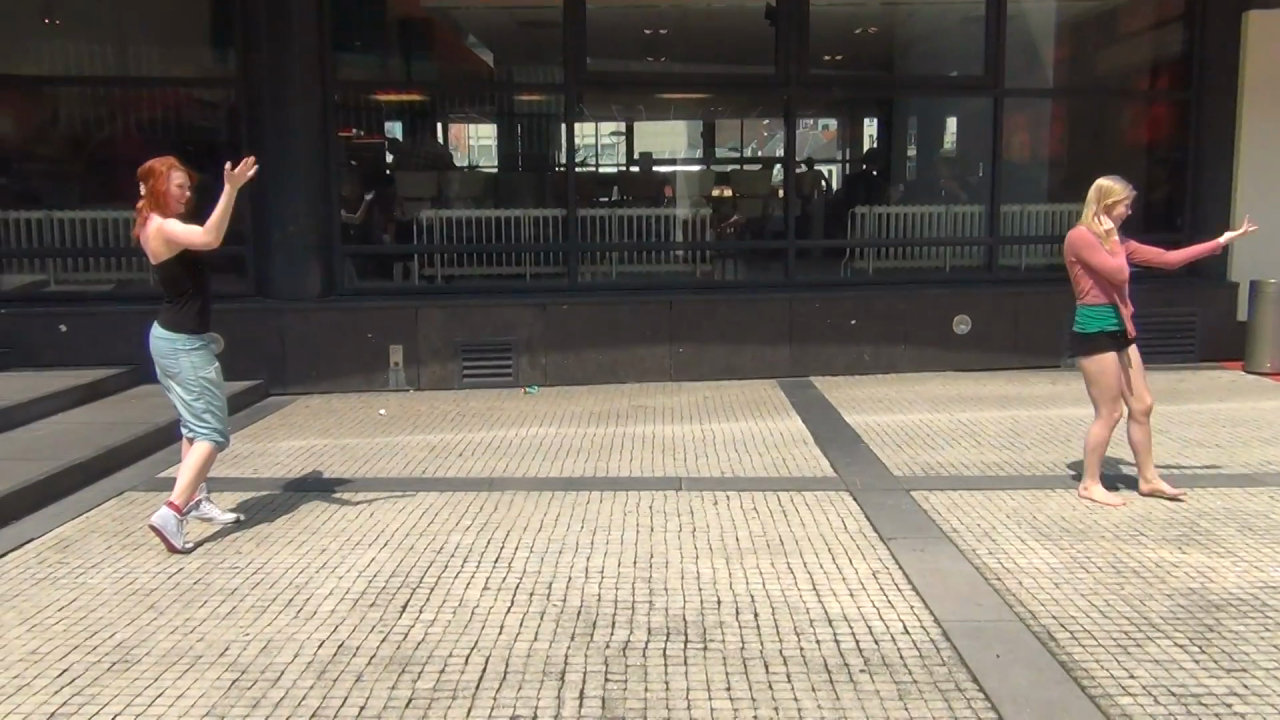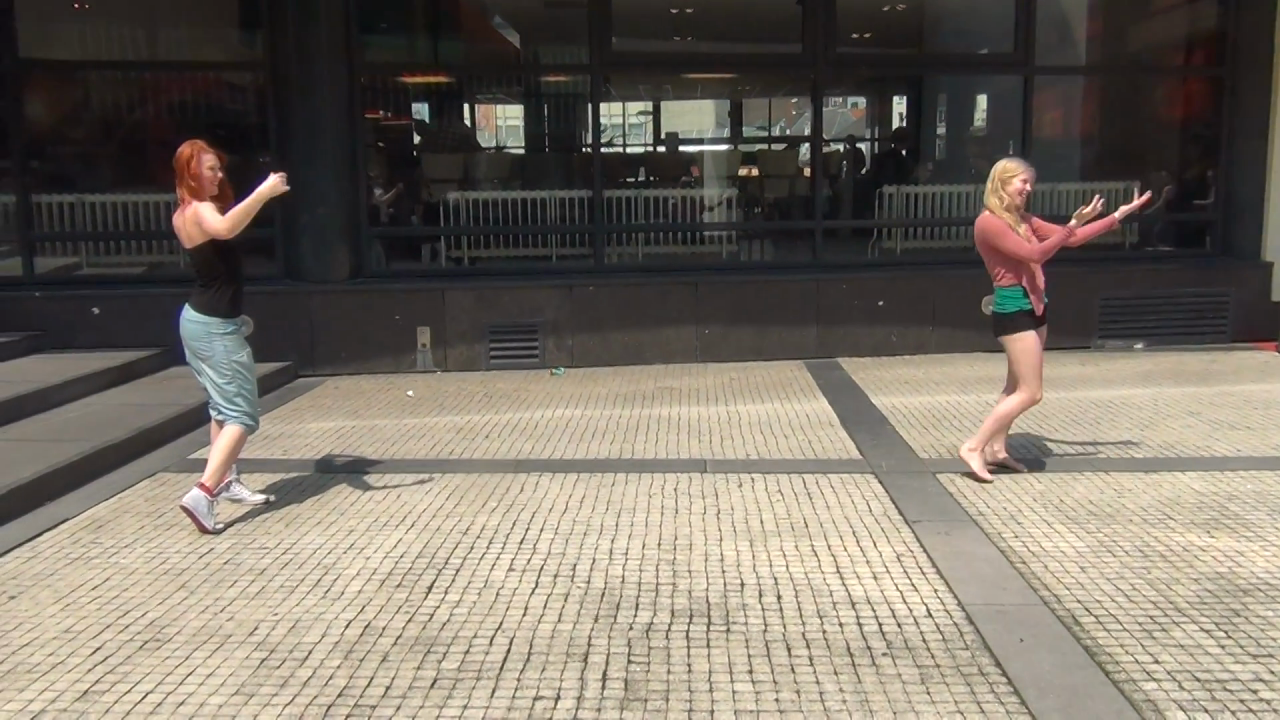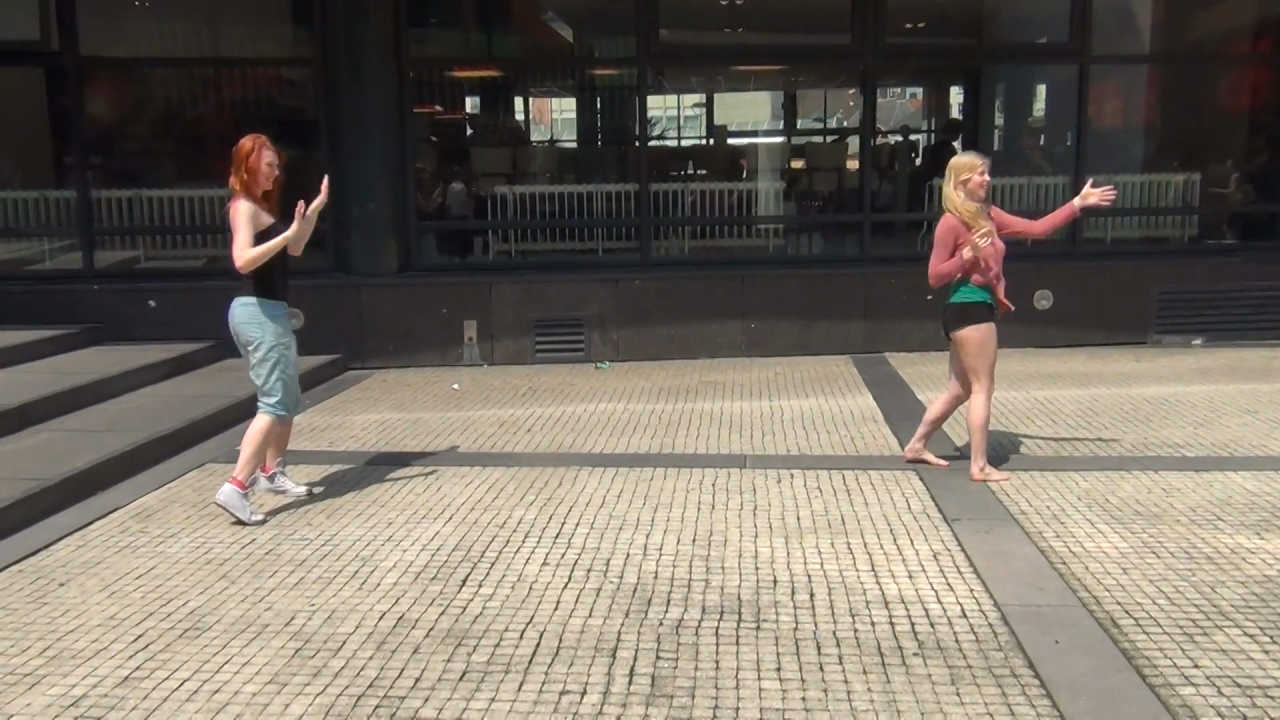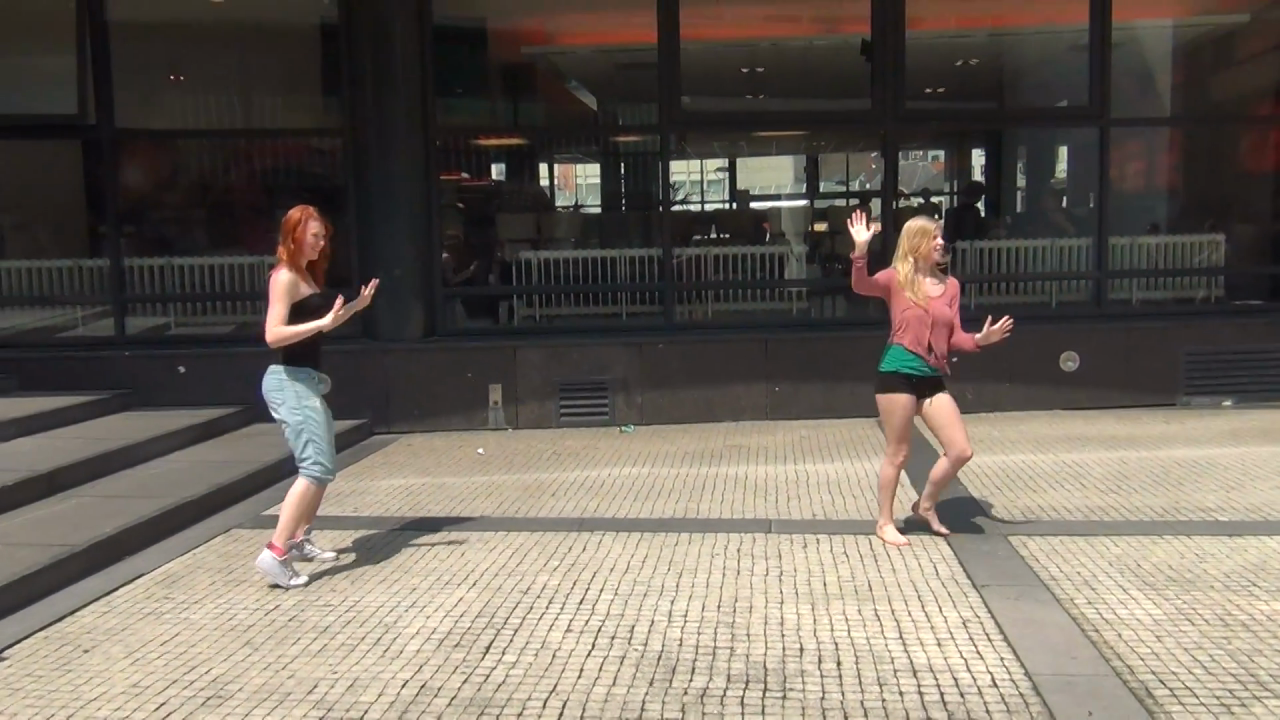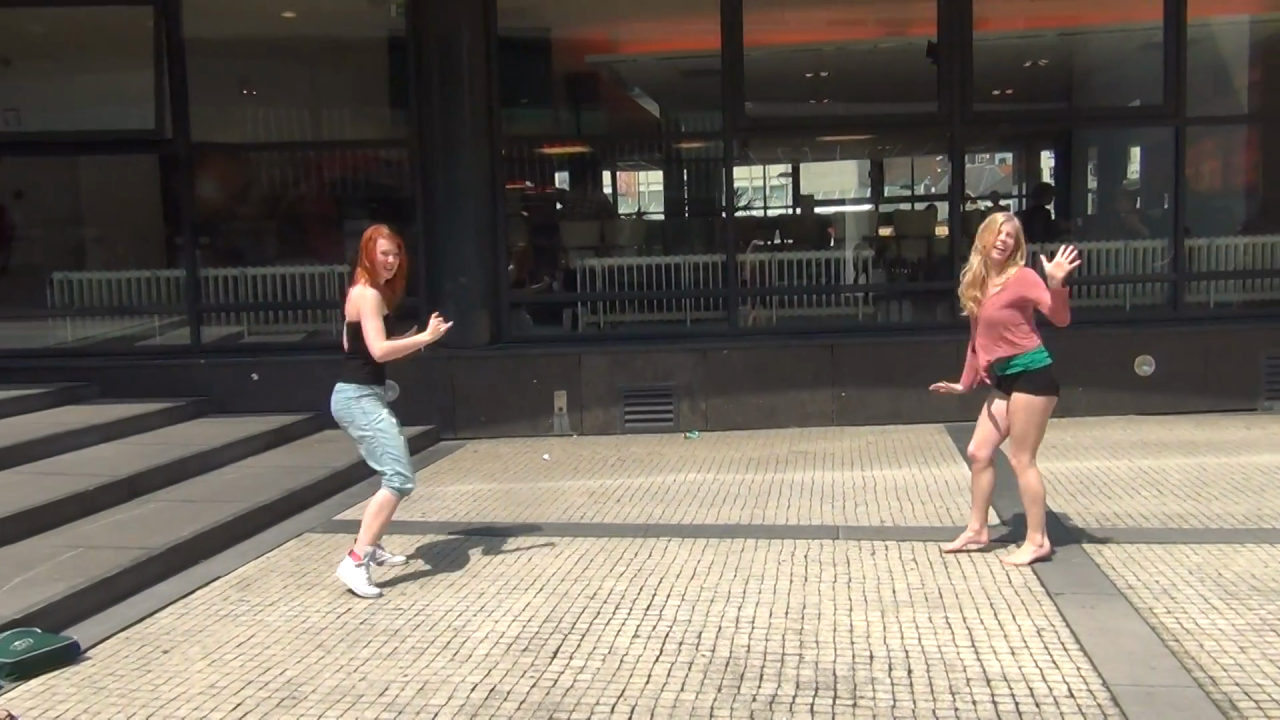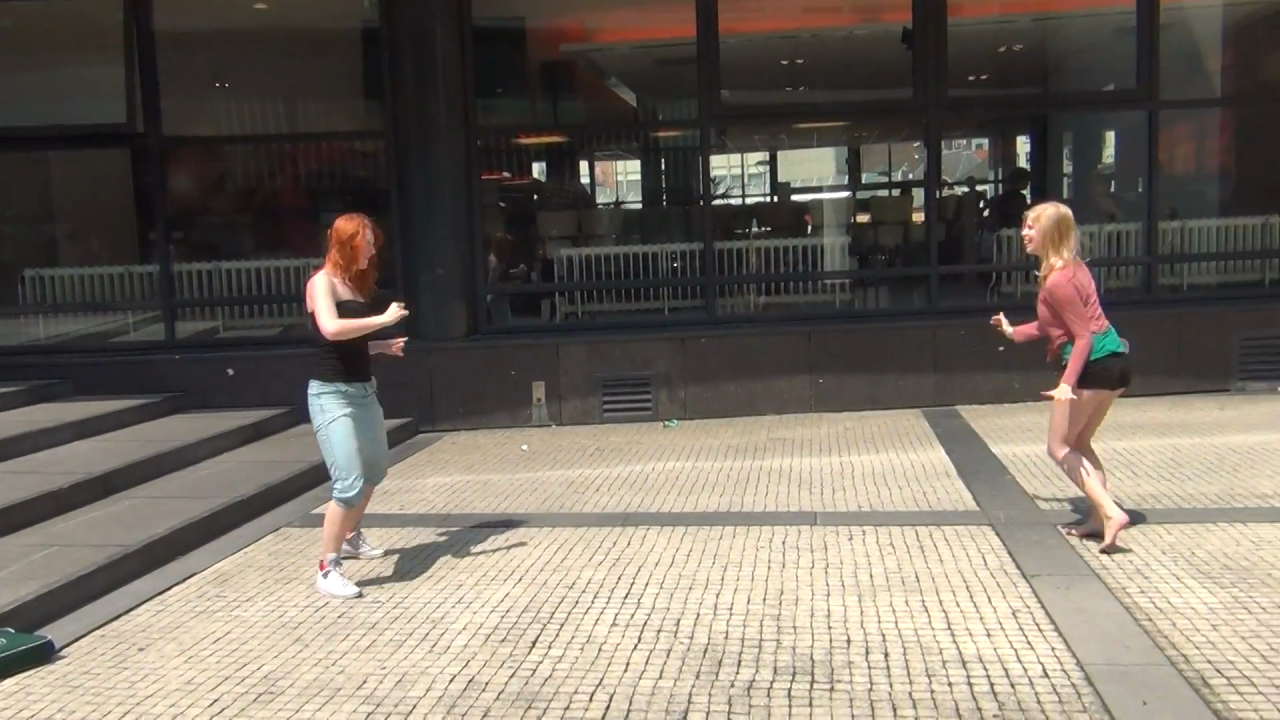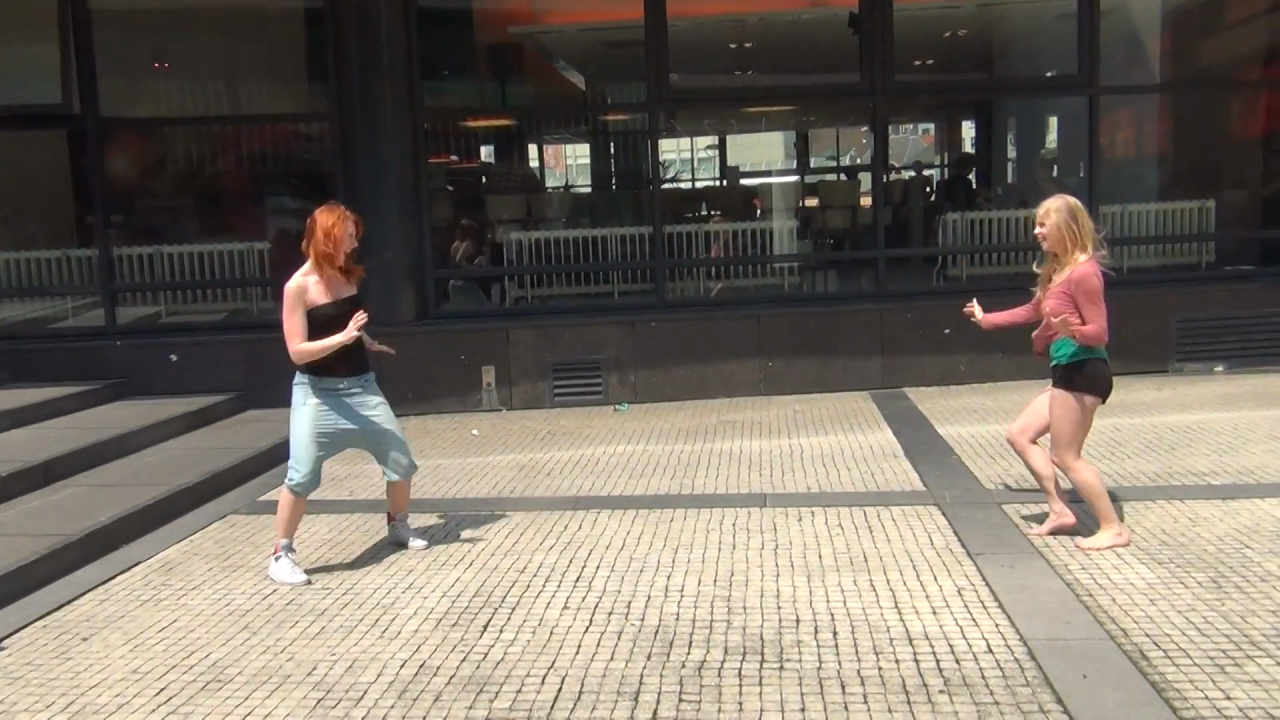
dt=0.7s
person 1, frame 1
left shoulder: (155, 226)
right shoulder: (165, 228)
right elbow: (211, 237)
right wrist: (230, 190)
left hip: (172, 337)
right hip: (185, 344)
left knee: (196, 425)
right knee: (212, 431)
left ankle: (196, 499)
right ankle: (172, 513)
person 1, frame 2
left shoulder: (187, 213)
right shoulder: (199, 211)
left elbow: (224, 227)
right elbow: (226, 228)
right wrist: (265, 191)
left hip: (199, 320)
right hip: (216, 326)
left knee: (223, 407)
right knee: (241, 414)
left ankle: (226, 481)
right ankle: (202, 494)
person 1, frame 3
left shoulder: (262, 204)
right shoulder: (243, 207)
left elbow: (292, 250)
right elbow: (243, 261)
left wrist: (314, 211)
right wrist: (289, 231)
left hip: (270, 312)
right hip: (256, 312)
left knee: (284, 400)
right knee: (275, 403)
left ankle: (272, 471)
right ankle: (236, 487)
person 1, frame 4
left shoulder: (308, 274)
right shoulder: (285, 277)
left elbow: (326, 320)
right elbow: (273, 336)
left wrist: (358, 304)
right wrist: (322, 323)
left hip: (303, 382)
right hip: (290, 382)
left knee: (321, 468)
right knee: (315, 467)
left ankle: (299, 540)
right ankle: (275, 553)
person 1, frame 5
left shoulder: (371, 293)
right shoulder: (365, 294)
right elbow: (380, 350)
left wrist: (407, 339)
right wrist: (429, 336)
left hip: (370, 398)
right hip: (357, 401)
left knee: (397, 475)
right knee: (400, 478)
left ankle: (370, 547)
right ankle: (355, 561)
person 1, frame 6
left shoulder: (355, 284)
right shoulder: (322, 282)
right elbow: (331, 330)
left wrist: (382, 346)
right wrist: (383, 319)
left hip: (363, 393)
right hip: (331, 396)
left knee: (373, 472)
right knee: (349, 484)
left ankle: (350, 538)
right ankle: (328, 569)
person 1, frame 7
left shoulder: (349, 274)
right shoulder: (299, 287)
right elbow: (298, 352)
left wrist: (369, 342)
right wrist: (341, 339)
left hip: (361, 387)
right hip: (315, 391)
left knee: (401, 466)
right knee: (300, 476)
left ankle: (399, 525)
right ankle: (281, 555)
person 2, frame 1
left shoulder: (1118, 242)
right shoulder: (1080, 237)
left elbow: (1170, 259)
right elbow: (1119, 273)
left wrist: (1222, 241)
right wrist: (1112, 238)
left hip: (1118, 330)
right hip: (1094, 331)
left knee: (1143, 405)
right knee: (1109, 412)
left ankle: (1148, 478)
right ankle: (1090, 484)
person 2, frame 2
left shoulder: (1023, 220)
right shoulder: (988, 222)
left elbow: (1072, 239)
right elbow: (1033, 255)
left wrist: (1119, 214)
right wrist: (1073, 223)
left hip: (1033, 308)
right hip: (1013, 312)
left knee: (1016, 387)
right knee: (1029, 393)
left ankle: (995, 449)
right ankle: (974, 447)
person 2, frame 3
left shoulder: (989, 215)
right shoulder: (951, 223)
left elbow: (1034, 229)
right elbow: (934, 277)
left wrist: (1078, 203)
right wrist: (968, 255)
left hip: (981, 308)
right hip: (967, 308)
left knee: (961, 389)
right knee: (981, 388)
left ankle: (916, 445)
right ankle: (980, 466)
person 2, frame 4
left shoulder: (950, 286)
right shoulder: (895, 278)
left elbow: (956, 338)
right elbow: (860, 286)
left wrist: (982, 338)
right wrist: (861, 252)
left hip: (931, 378)
right hip: (897, 372)
left knee: (961, 451)
right knee: (897, 455)
left ankle: (926, 506)
right ankle: (885, 522)
person 2, frame 5
left shoulder: (1021, 276)
right shoulder: (975, 284)
left elbow: (1060, 317)
right elbow: (980, 339)
left wrist: (1056, 283)
right wrist: (965, 383)
left hip: (1032, 374)
right hip: (1005, 379)
left knee: (1021, 458)
right knee: (978, 452)
left ankle: (1037, 541)
right ankle: (976, 530)
person 2, frame 6
left shoulder: (1057, 280)
right shoulder: (1071, 268)
left elbow: (1083, 336)
right elbow: (1050, 326)
left wrist: (1067, 384)
right wrist: (1015, 332)
left hip: (1094, 366)
right hip: (1111, 359)
left knee: (1060, 448)
right knee: (1077, 443)
left ankle: (1110, 513)
right ankle: (1100, 518)
person 2, frame 7
left shoulder: (1084, 272)
right shoulder: (1057, 268)
left elbow: (1099, 334)
right elbow: (1033, 312)
left wrist: (1067, 329)
right wrist: (986, 319)
left hip: (1083, 371)
right hip: (1066, 372)
left knee: (1065, 456)
right knee: (1018, 435)
left ankle: (1114, 530)
right ankle: (1061, 512)
